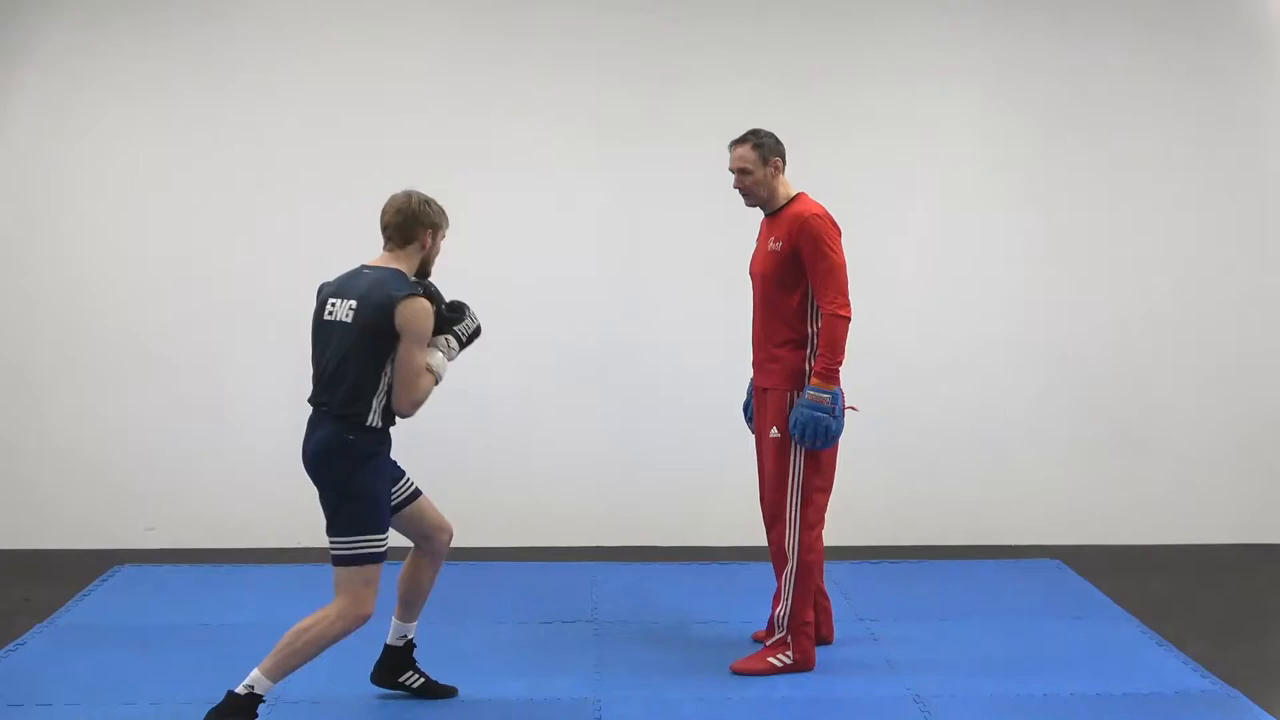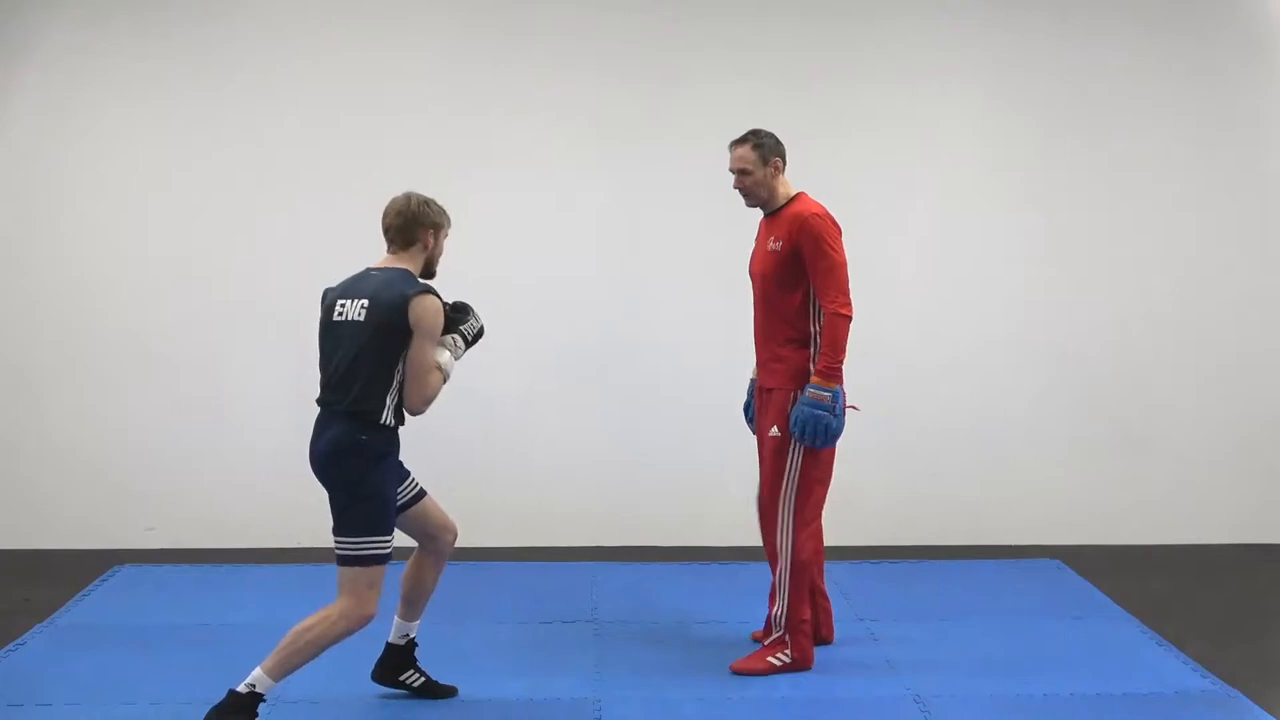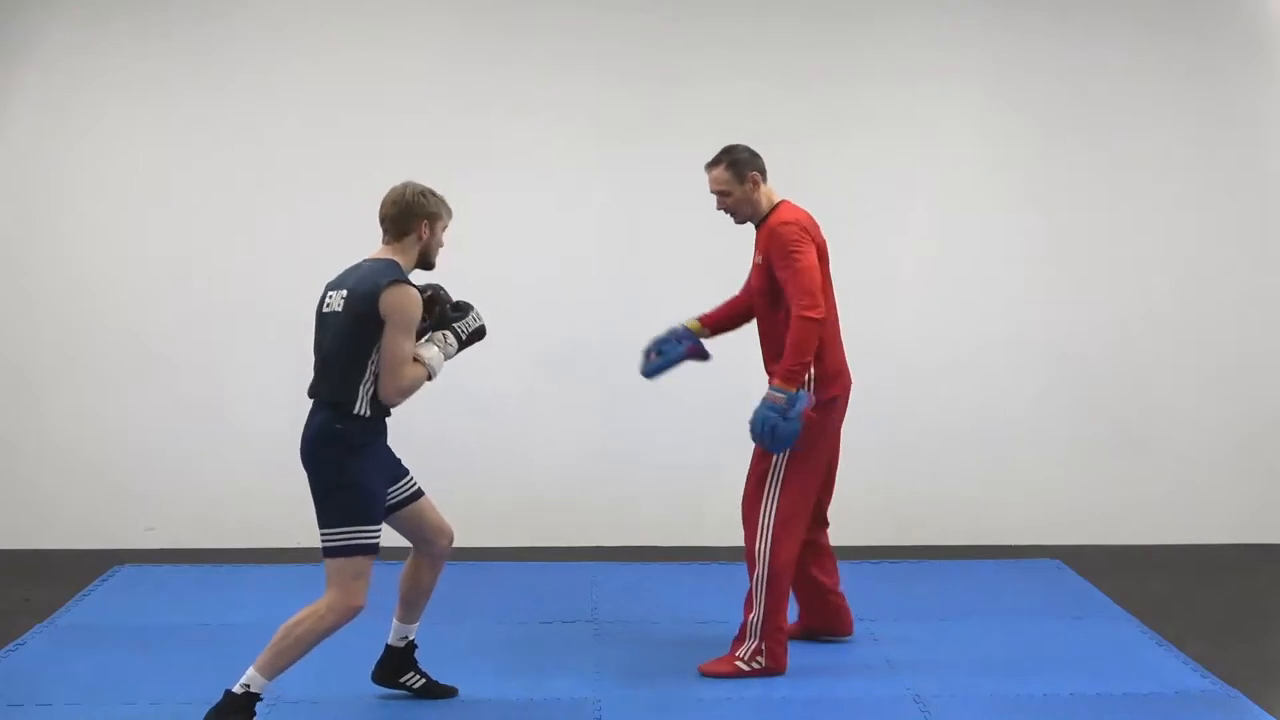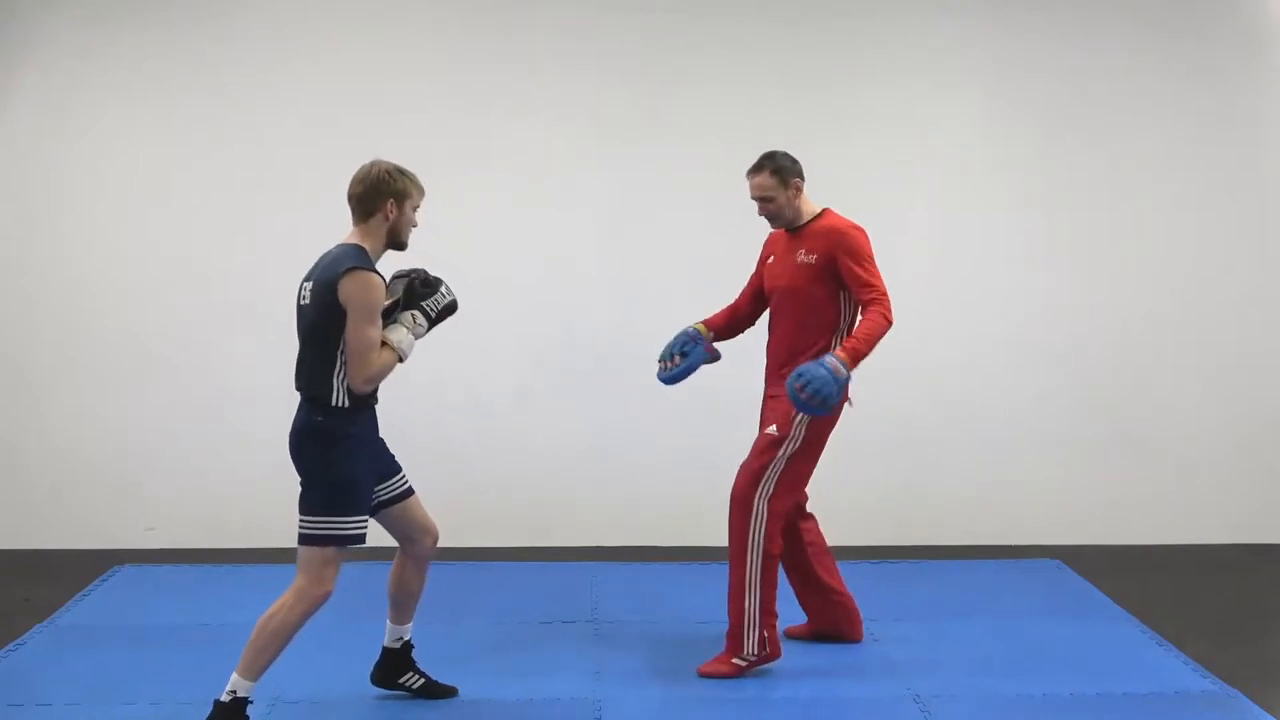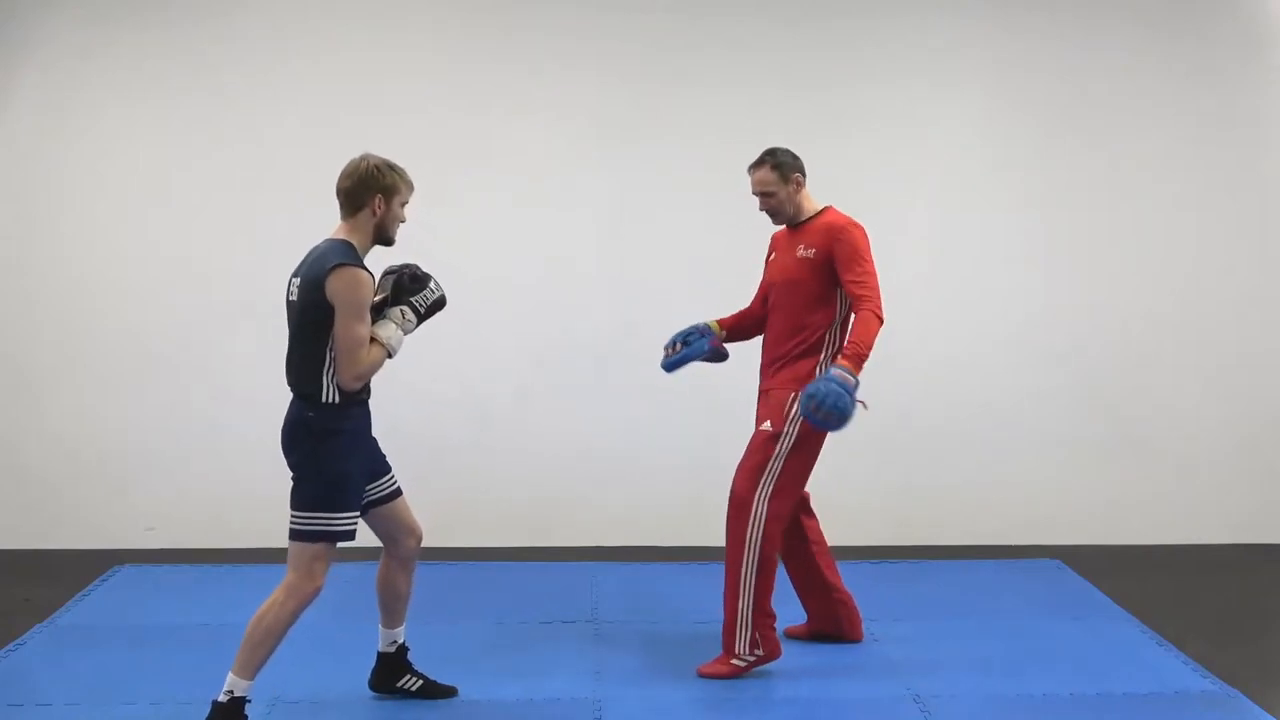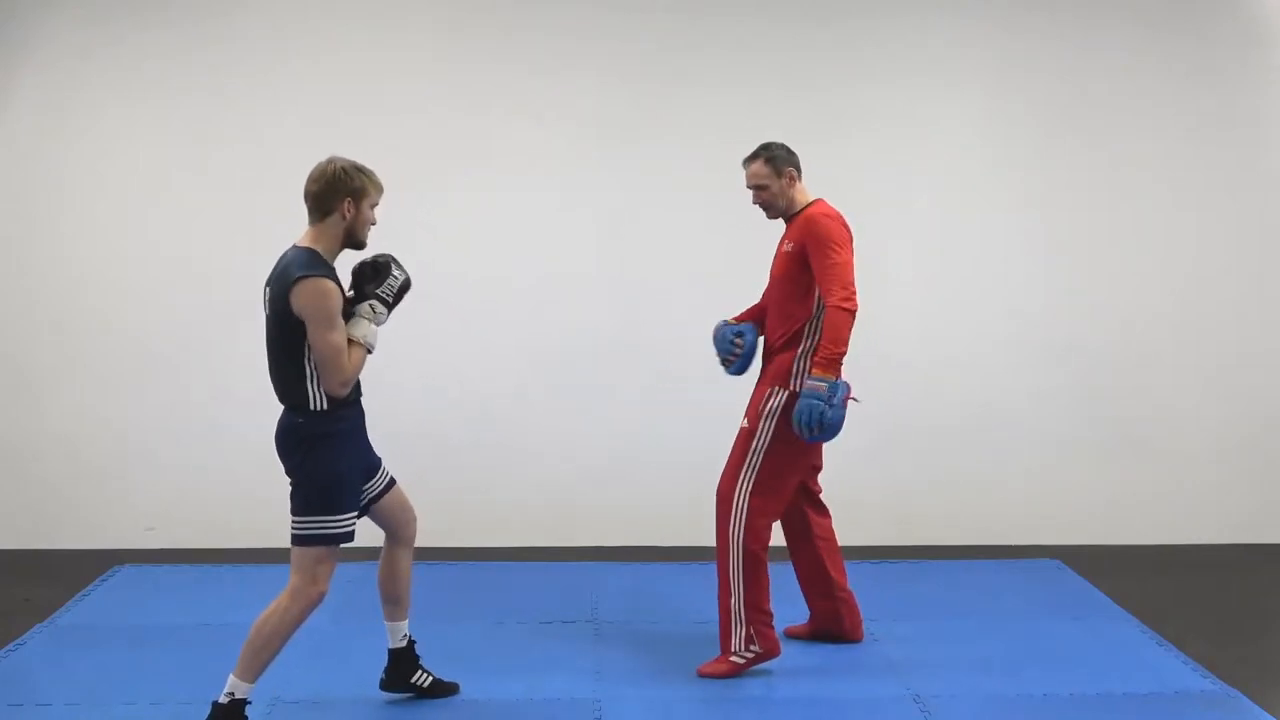
dt=0.4s
person 1, frame 1
left shoulder: (335, 287)
right shoulder: (413, 304)
right elbow: (405, 403)
right wrist: (447, 345)
left hip: (337, 439)
right hip: (351, 451)
left knee: (436, 537)
right knee: (354, 607)
left ankle: (396, 661)
person 1, frame 2
left shoulder: (341, 291)
right shoulder: (422, 302)
right elbow: (416, 400)
right wrist: (454, 344)
left hip: (340, 439)
right hip: (361, 450)
left knee: (441, 537)
right knee: (357, 608)
left ankle: (397, 659)
person 1, frame 3
left shoulder: (348, 280)
right shoulder: (400, 292)
right elbow: (392, 390)
right wrist: (445, 342)
left hip: (353, 438)
right hip: (345, 445)
left knee: (437, 540)
right knee: (345, 599)
left ankle: (396, 660)
person 1, frame 4
left shoulder: (330, 264)
right shoulder: (362, 277)
right elbow: (363, 376)
left wrist: (392, 312)
right wrist: (413, 322)
left hip: (350, 431)
right hip: (334, 437)
left knee: (421, 538)
right knee: (314, 586)
left ankle: (395, 660)
person 1, frame 5
left shoulder: (320, 259)
right shoulder: (349, 274)
right elbow: (352, 373)
left wrist: (383, 308)
right wrist: (401, 319)
left hip: (343, 429)
right hip: (326, 433)
left knee: (406, 540)
right knee: (305, 581)
left ankle: (392, 665)
person 1, frame 6
left shoulder: (295, 265)
right shoulder: (314, 282)
right elbow: (339, 379)
left wrist: (357, 303)
right wrist: (372, 311)
left hip: (337, 432)
right hip: (320, 438)
left knee: (403, 525)
right knee: (309, 587)
left ankle: (401, 663)
person 2, frame 1
left shoulder: (810, 221)
right shoulder: (770, 224)
left elbow: (836, 310)
left wrist: (822, 387)
left hip: (801, 391)
right hip: (771, 386)
left knee: (794, 515)
right knee: (781, 509)
left ankle: (792, 643)
right ankle: (809, 619)
person 2, frame 2
left shoulder: (809, 221)
right shoulder: (767, 225)
left elbow: (837, 308)
left wrist: (823, 385)
right wrist: (758, 375)
left hip: (802, 388)
right hip: (776, 384)
left knee: (784, 510)
right knee: (792, 506)
left ankle: (789, 640)
right ankle: (811, 620)
person 2, frame 3
left shoulder: (787, 228)
right shoulder: (770, 230)
left elbow: (811, 312)
right elbow: (751, 301)
left wrist: (783, 389)
right wrist: (693, 329)
left hip: (806, 391)
right hip: (816, 388)
left knee: (771, 511)
right knee: (804, 505)
left ankle: (761, 648)
right ankle: (824, 613)
person 2, frame 4
left shoulder: (841, 236)
right shoulder: (775, 244)
left elbow: (878, 309)
right elbow: (746, 308)
left wrist: (840, 361)
right wrist: (701, 333)
left hip: (813, 393)
right hip: (783, 391)
left knee: (753, 498)
right knee: (784, 506)
left ankle: (753, 642)
right ankle: (835, 617)
person 2, frame 5
left shoulder: (840, 231)
right shoulder: (780, 241)
left elbow: (868, 307)
right elbow: (762, 313)
left wrist: (846, 367)
right wrist: (714, 331)
left hip: (808, 390)
right hip: (776, 386)
left knee: (753, 498)
right knee: (785, 503)
left ankle: (750, 643)
right ankle: (835, 617)
person 2, frame 6
left shoulder: (821, 223)
right shoulder: (794, 229)
left elbow: (841, 303)
left wrist: (823, 374)
right wrist: (735, 327)
left hip: (795, 385)
right hip: (792, 382)
left knee: (742, 500)
right knee: (798, 499)
left ankle: (749, 640)
right ankle: (837, 618)
